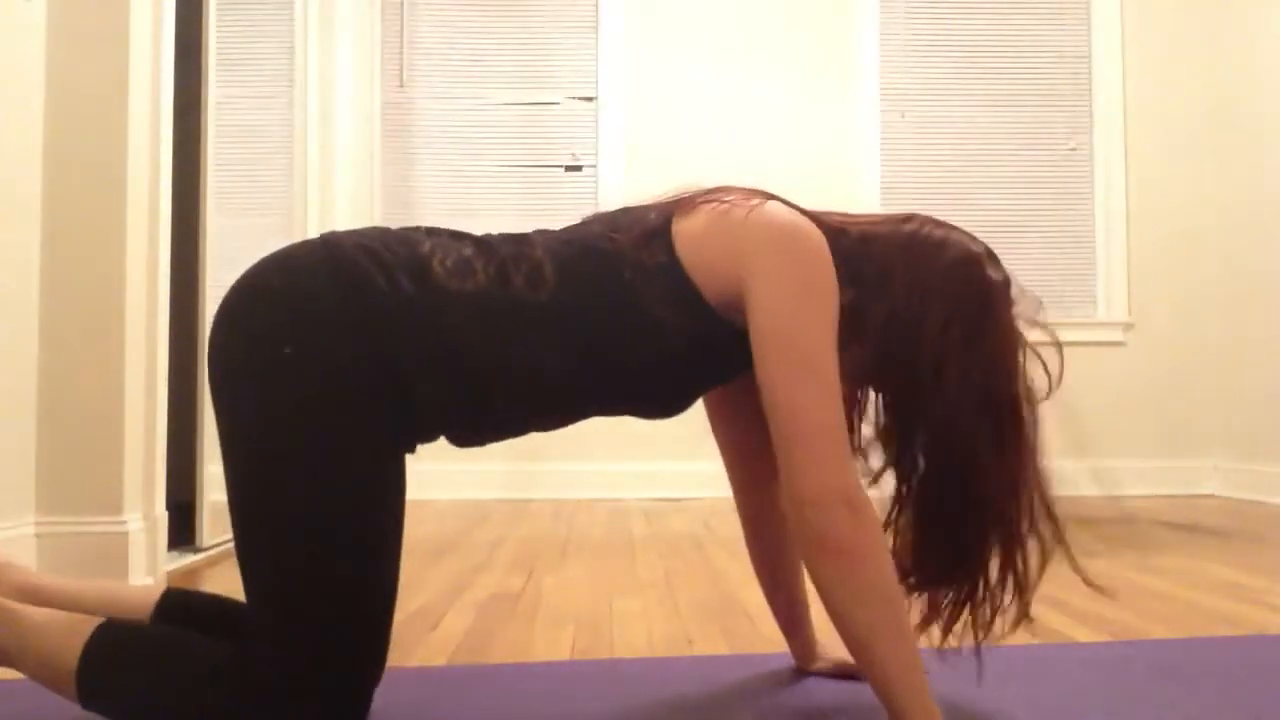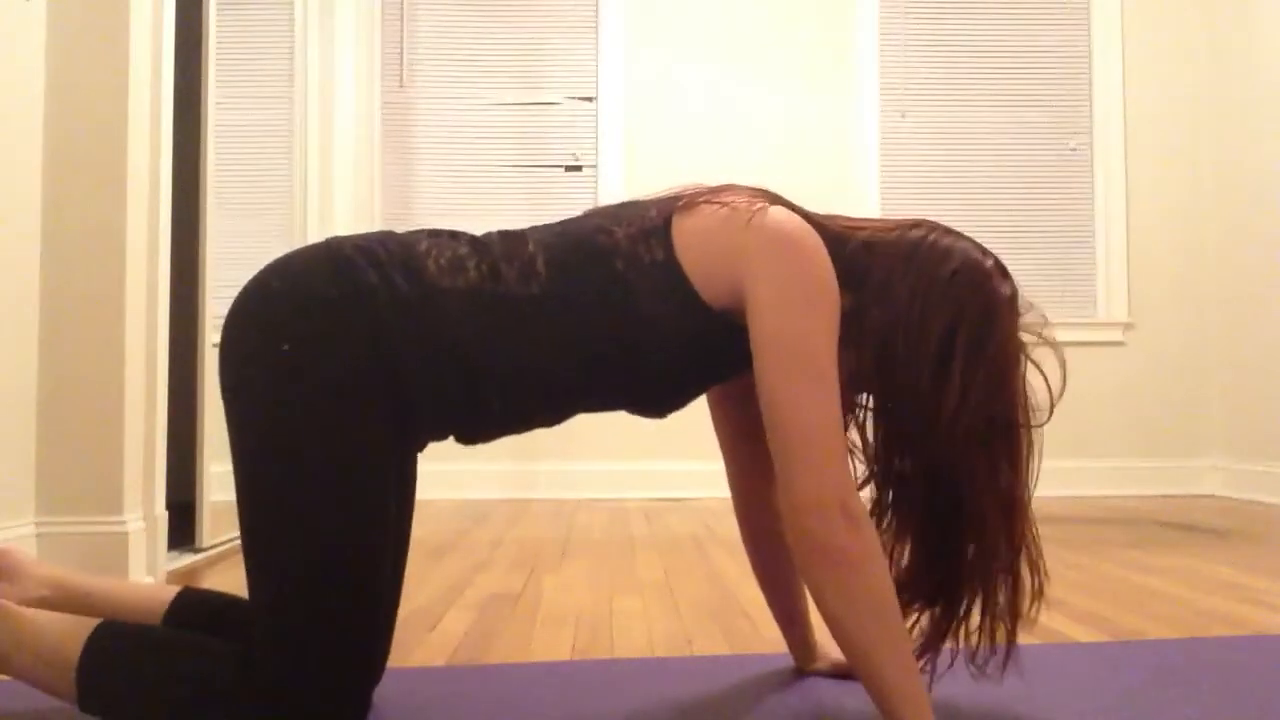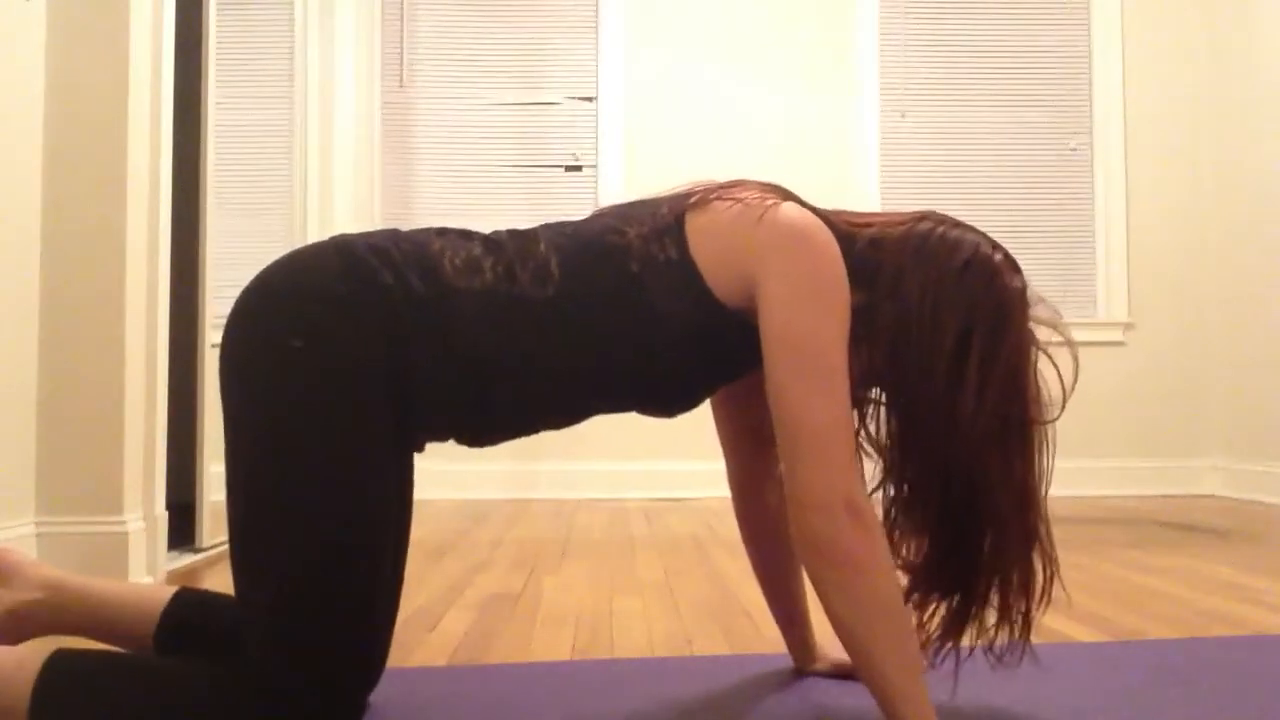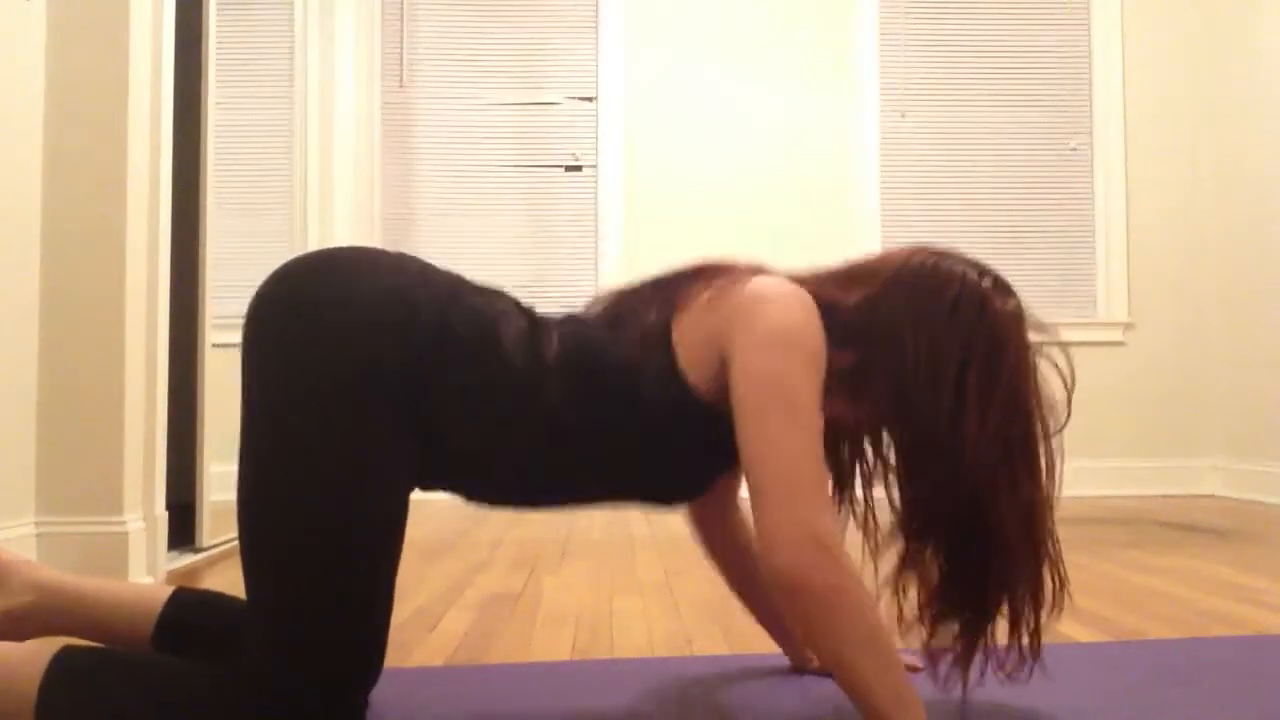
dt=0.4s
person 1, frame 1
left shoulder: (746, 298)
right shoulder: (788, 251)
left elbow: (763, 488)
right elbow: (825, 509)
left hip: (347, 346)
right hip: (309, 338)
person 1, frame 2
left shoulder: (748, 295)
right shoulder: (786, 255)
left elbow: (763, 490)
right elbow: (820, 517)
left hip: (359, 353)
right hip: (317, 339)
person 1, frame 3
left shoulder: (757, 292)
right shoulder: (796, 251)
left elbow: (762, 487)
right elbow: (830, 514)
left hip: (361, 351)
right hip: (325, 339)
person 1, frame 4
left shoulder: (769, 333)
right shoulder: (778, 318)
left elbow: (717, 515)
right elbow: (800, 556)
left hip: (358, 344)
right hip: (345, 344)
